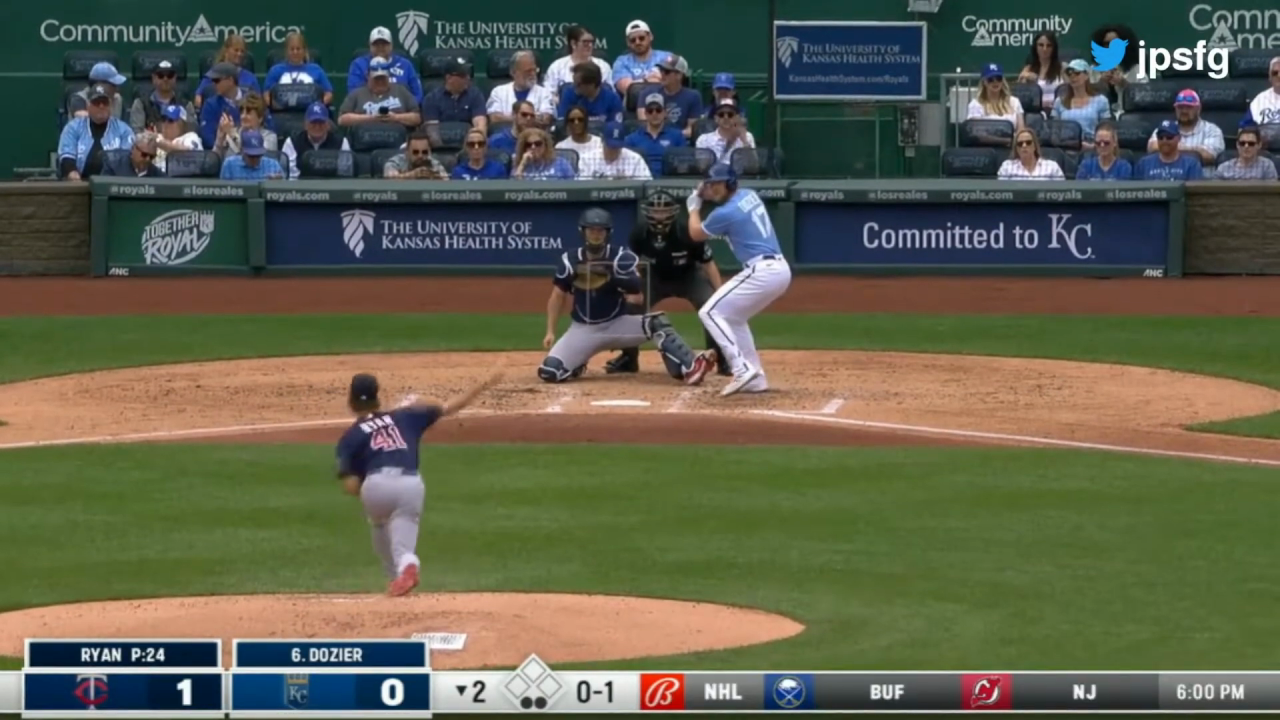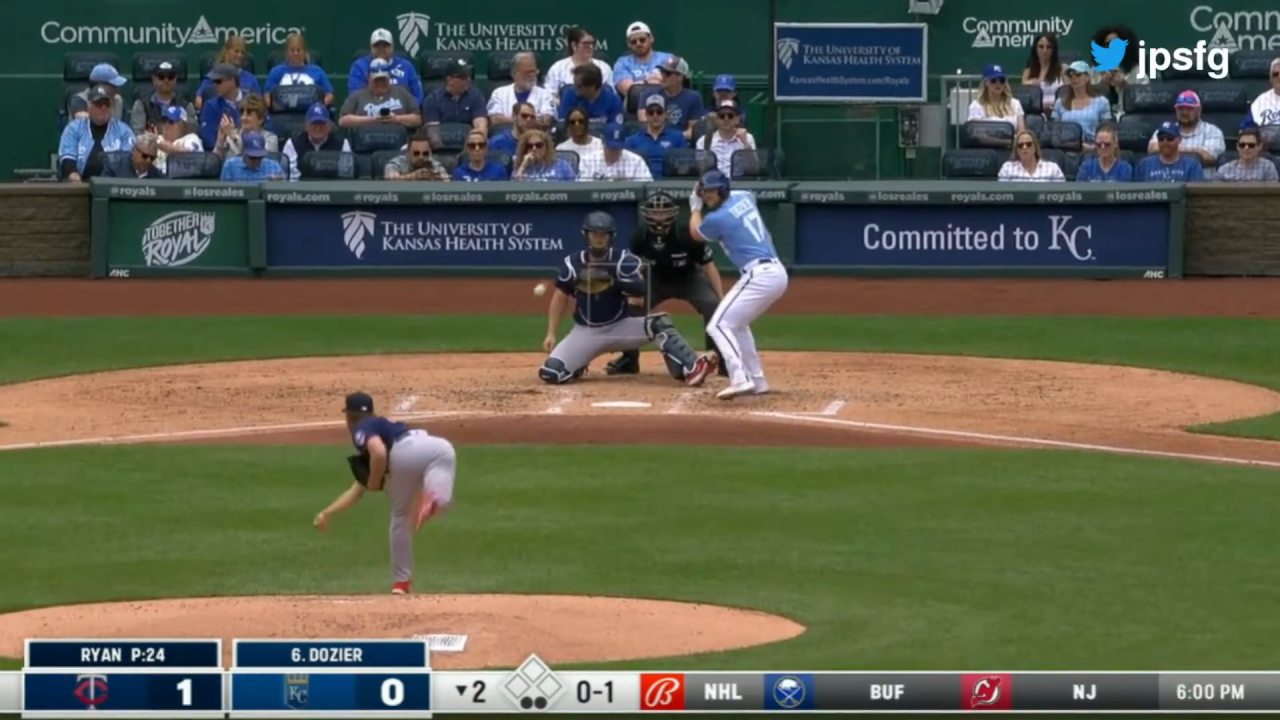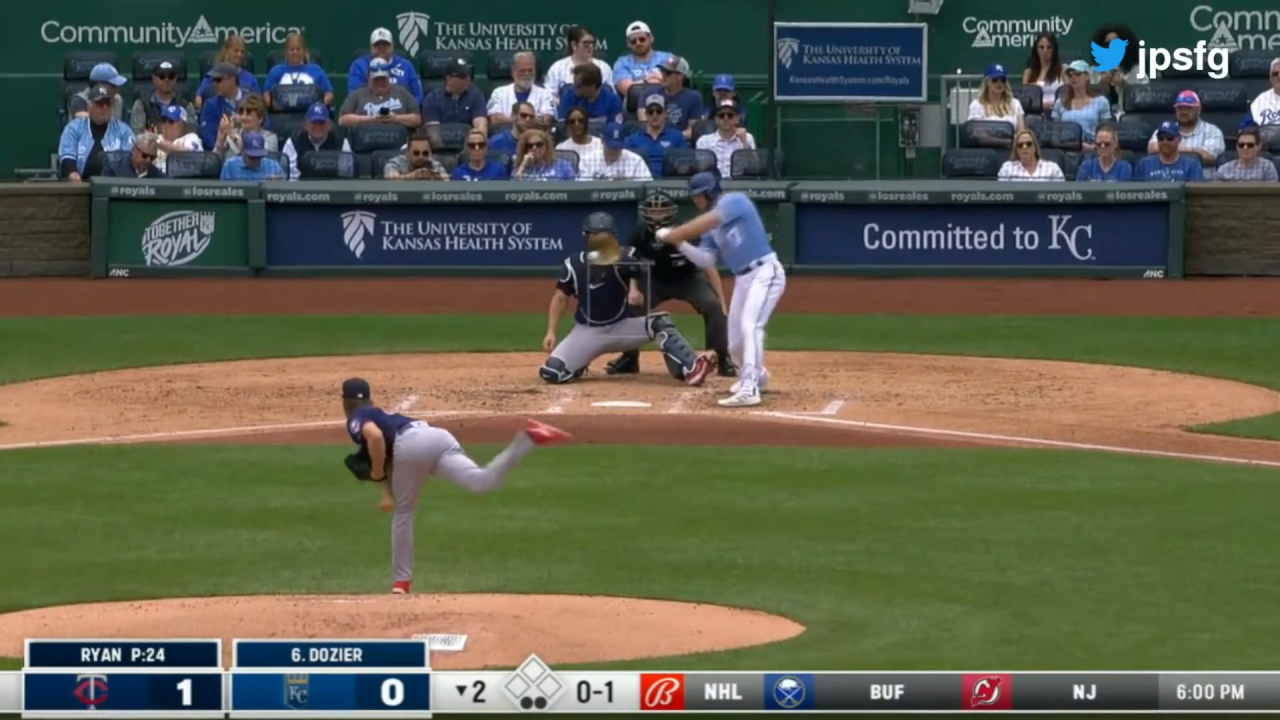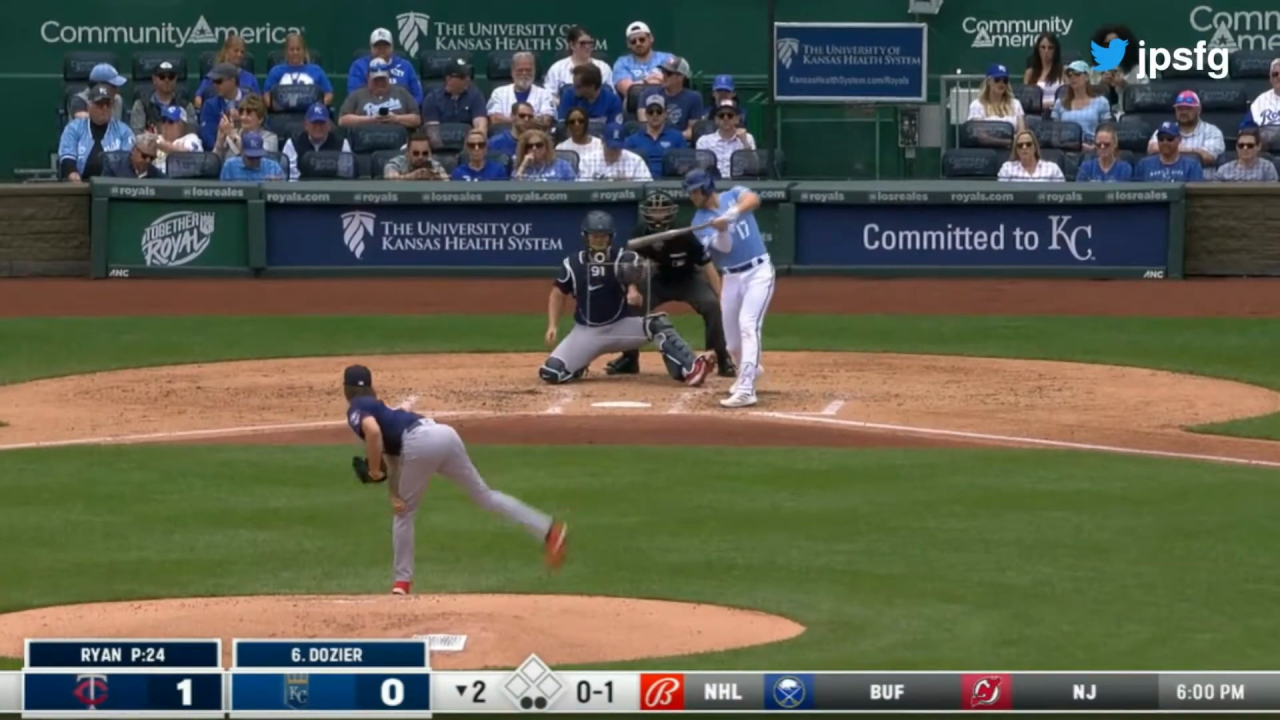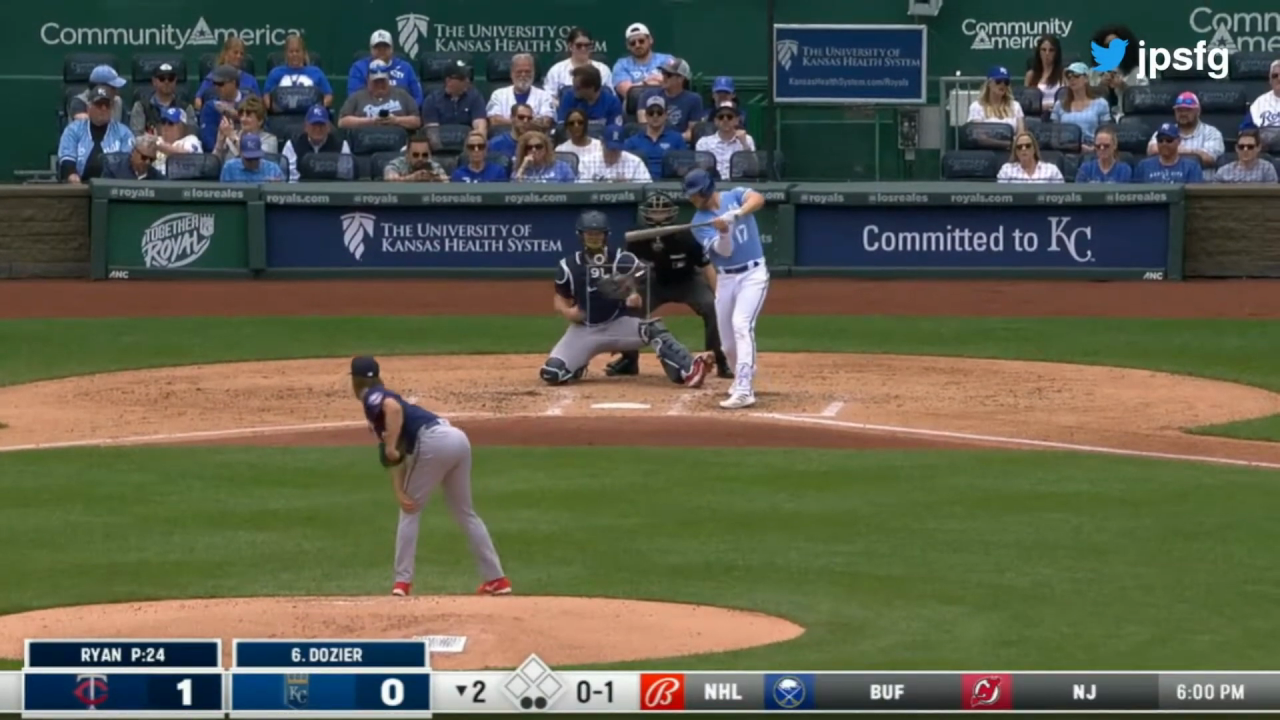
dt=0.2s
person 1, frame 1
left shoulder: (725, 213)
right shoulder: (749, 195)
left elbow: (696, 235)
left wrist: (693, 207)
right wrist: (705, 195)
left hip: (761, 272)
right hip: (780, 270)
left knee: (710, 313)
right knee: (734, 319)
left ankle: (741, 369)
right ankle: (755, 378)
person 1, frame 2
left shoulder: (716, 218)
right shoulder: (744, 199)
left elbow: (695, 235)
left wrist: (696, 207)
right wrist: (708, 201)
left hip: (757, 277)
right hip: (774, 274)
left knee: (718, 326)
right knee: (735, 323)
left ankle: (741, 379)
right ankle: (755, 378)
person 1, frame 3
left shoulder: (735, 200)
right shoulder: (709, 229)
left elbow: (703, 226)
right elbow: (706, 261)
left wrist: (670, 234)
right wrist: (680, 244)
left hip: (767, 274)
right hip: (743, 279)
left knee: (750, 327)
right knee: (735, 340)
left ankle: (748, 391)
right ankle: (756, 375)
person 1, frame 4
left shoulder: (734, 195)
right shoulder: (700, 221)
left elbow: (753, 199)
right elbow: (724, 247)
left wrist: (734, 212)
right wrist: (722, 228)
left hip: (759, 272)
right hip: (731, 278)
left knee: (748, 325)
right knee: (733, 340)
left ankle: (746, 390)
right ankle: (749, 372)
person 1, frame 5
left shoulder: (736, 195)
right shoulder: (700, 222)
left elbow: (758, 200)
right elbow: (725, 251)
left wrist: (734, 215)
right wrist: (723, 232)
left hip: (753, 274)
right hip: (725, 279)
left knee: (741, 326)
right knee: (728, 338)
left ankle: (744, 391)
right ankle: (744, 376)
person 2, frame 1
left shoulder: (349, 437)
right shoulder: (403, 417)
left elbow: (350, 487)
right elbow: (449, 408)
right wrist: (481, 386)
left hip: (374, 488)
right hip: (410, 487)
left knee: (379, 523)
right knee: (403, 551)
left ankle: (396, 576)
right ankle: (408, 567)
person 2, frame 2
left shoulder: (362, 429)
left elbow: (379, 453)
right elbow: (360, 487)
left wrist: (374, 483)
right wrist: (329, 512)
left hip: (408, 452)
right hip: (440, 447)
left knee: (400, 516)
left ankle: (401, 580)
right ankle: (431, 500)
person 2, frame 3
left shoulder: (356, 419)
right shoulder: (380, 415)
left elbow: (375, 436)
right elbow: (389, 463)
left wrist: (377, 472)
right wrist: (386, 495)
left hip: (410, 444)
right hip: (437, 437)
left knee: (402, 512)
right knee: (483, 481)
left ankle: (401, 579)
right ankle: (529, 437)
person 2, frame 4
left shoulder: (355, 409)
right shoulder: (378, 408)
left elbow: (373, 432)
right elbow: (391, 457)
left wrist: (373, 470)
right wrist: (393, 495)
left hip: (418, 443)
right hip: (439, 437)
left knee: (404, 514)
right knee: (484, 495)
left ankle: (402, 580)
right ankle: (548, 530)
person 2, frame 5
left shoulder: (372, 397)
right shoulder: (379, 406)
left elbow: (394, 407)
right elbow: (398, 456)
left wrist: (391, 448)
right wrist: (399, 491)
left hip: (433, 443)
right hip: (456, 438)
left knee: (411, 512)
right knee: (465, 513)
left ankle: (402, 581)
right ankle: (495, 579)
person 3, frame 1
left shoulder: (688, 233)
right shoulder: (640, 233)
left elbow: (708, 265)
left hip: (689, 277)
right hip: (655, 278)
left ankle: (721, 356)
right ankle: (629, 356)
person 3, frame 2
left shoulder: (687, 235)
right shoulder: (640, 236)
left elbow: (708, 266)
left wrist: (721, 300)
left hip: (689, 278)
right hip: (656, 280)
left knee: (712, 306)
right ankle: (629, 358)
person 3, frame 3
right shoulder: (639, 236)
left elbow: (708, 266)
left wrist: (722, 300)
left hip: (688, 279)
right hip: (655, 281)
left knee: (713, 306)
left ankle: (723, 358)
right ankle: (629, 357)
person 3, frame 4
left shoulder: (686, 236)
right shoulder: (639, 235)
left elbow: (707, 266)
left wrist: (721, 299)
left hip: (688, 279)
right hip: (655, 282)
left knee: (713, 306)
left ankle: (723, 358)
right ankle: (629, 358)
person 3, frame 5
left shoulder: (685, 237)
right shoulder: (639, 238)
left elbow: (707, 268)
left hip: (687, 282)
right hip: (655, 283)
left knee: (713, 307)
left ankle: (722, 360)
right ankle: (629, 359)
person 4, frame 1
left shoulder: (621, 256)
right shoulder: (569, 260)
left elbow: (636, 287)
right elbow: (558, 295)
left wrist: (608, 277)
right wrist: (550, 331)
left hip: (617, 324)
right hip: (583, 329)
left knee: (657, 323)
right knee: (549, 372)
left ankle: (688, 367)
right ankle: (575, 365)
person 4, frame 2
left shoulder: (624, 260)
right shoulder: (572, 263)
left elbow: (640, 290)
right elbow: (559, 298)
left wrist: (613, 282)
right wrist: (551, 334)
left hip: (620, 326)
right hip: (586, 332)
left knee: (659, 323)
right knee: (550, 373)
left ankle: (691, 368)
right ankle: (577, 366)
person 4, frame 3
left shoulder: (621, 256)
right shoulder: (574, 264)
left elbow: (640, 271)
right elbow: (560, 298)
left wrist: (621, 263)
right wrist: (551, 332)
left hip: (622, 327)
right hip: (587, 332)
left knee: (660, 323)
right knee: (551, 372)
left ankle: (691, 368)
right ankle: (578, 366)
person 4, frame 4
left shoulder: (622, 258)
right shoulder: (572, 264)
left elbow: (640, 267)
right elbow: (557, 295)
left wrist: (638, 275)
right wrist: (553, 325)
left hip: (620, 326)
right hip: (586, 332)
left knee: (657, 324)
right knee: (550, 373)
left ankle: (690, 369)
right ankle: (578, 365)
person 4, frame 5
left shoulder: (620, 259)
right shoulder: (568, 265)
left elbow: (645, 273)
right elbow: (558, 299)
left wrist: (630, 280)
right wrist: (568, 312)
left hip: (617, 325)
right hip: (583, 331)
left knee: (653, 329)
right knee: (551, 373)
left ankle: (689, 370)
right ankle: (577, 366)
